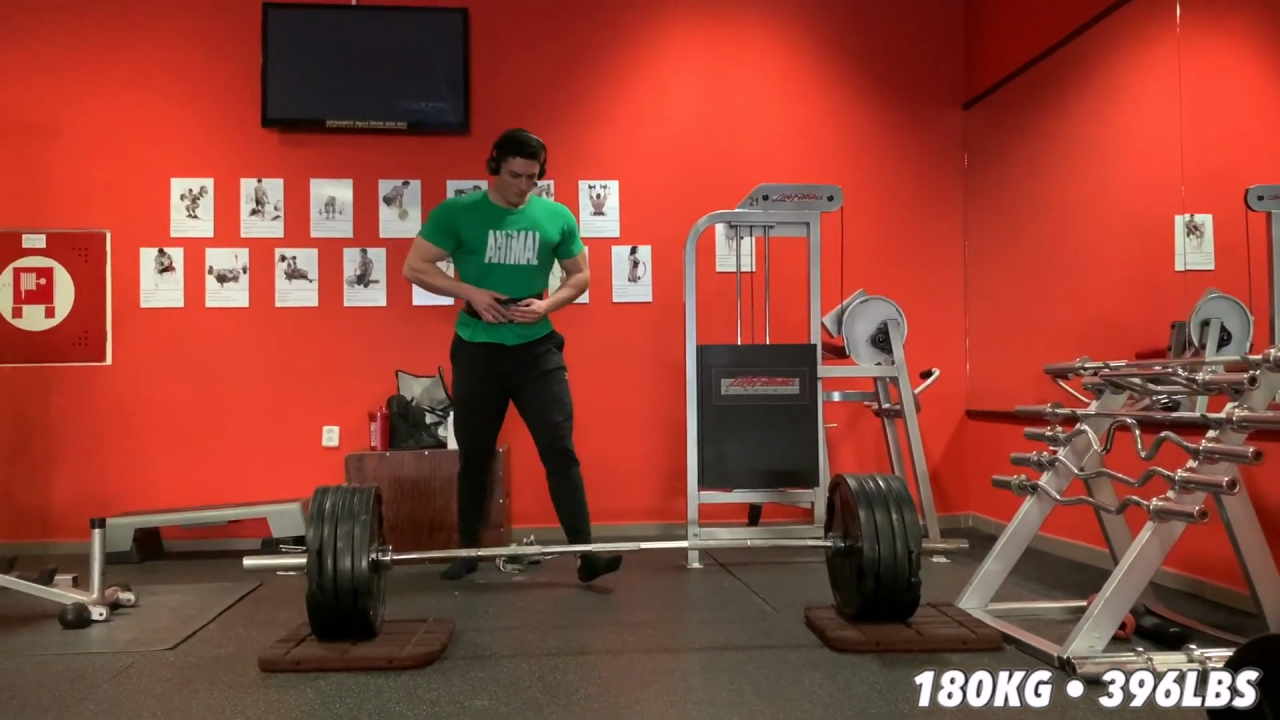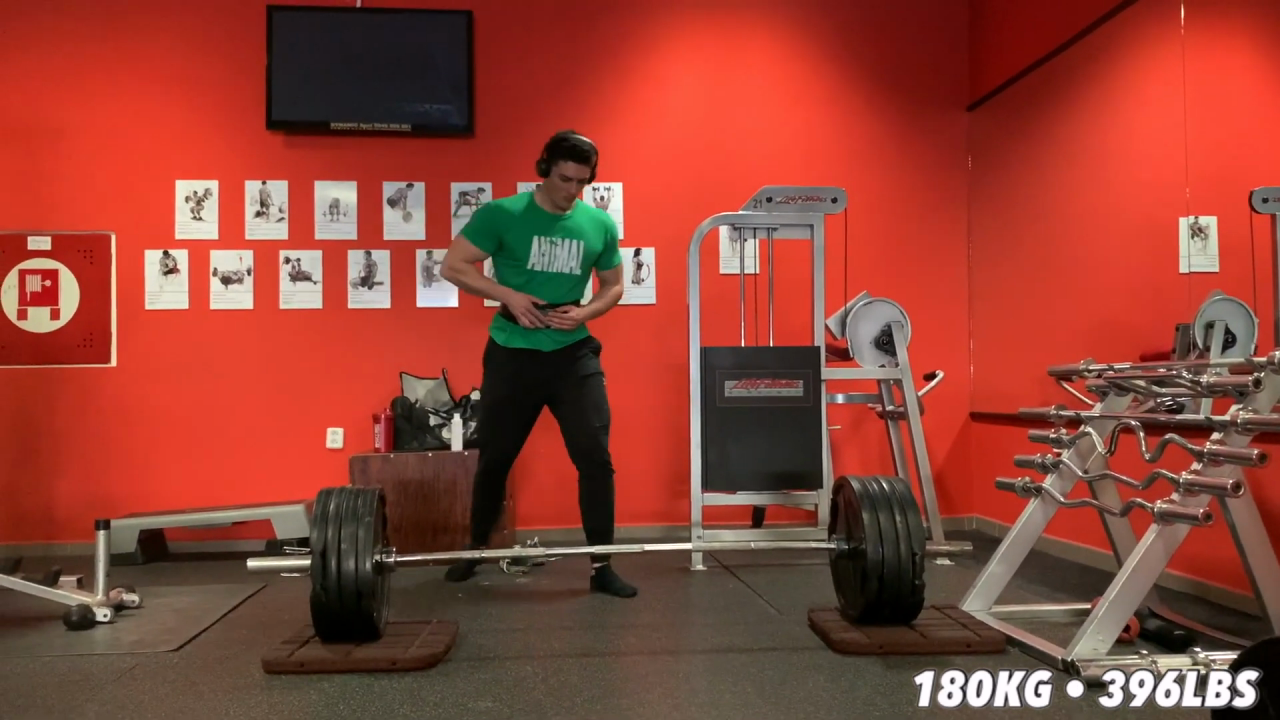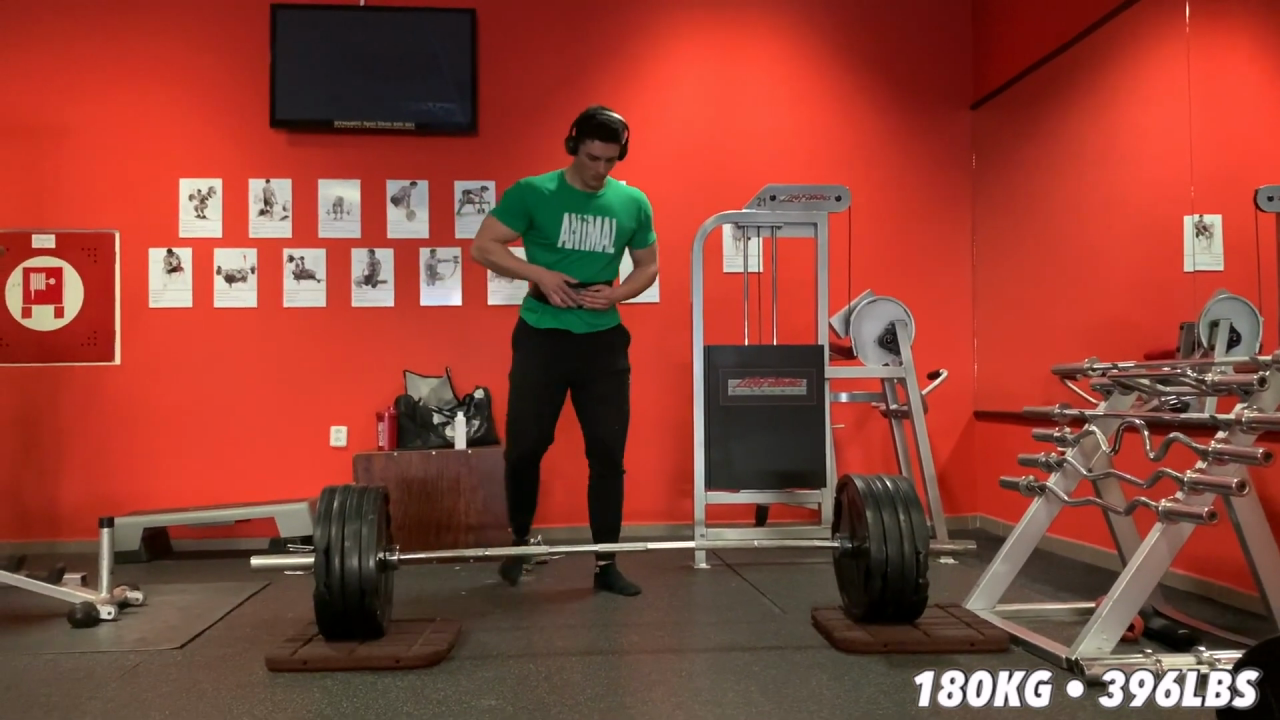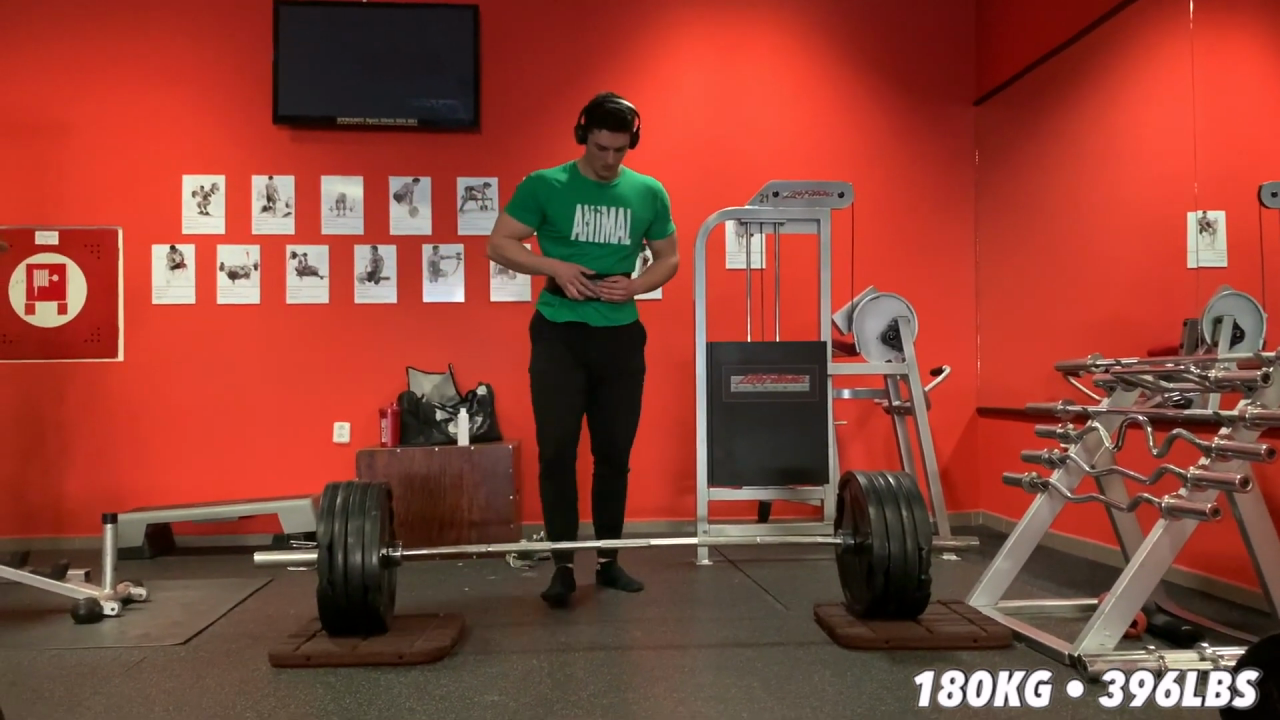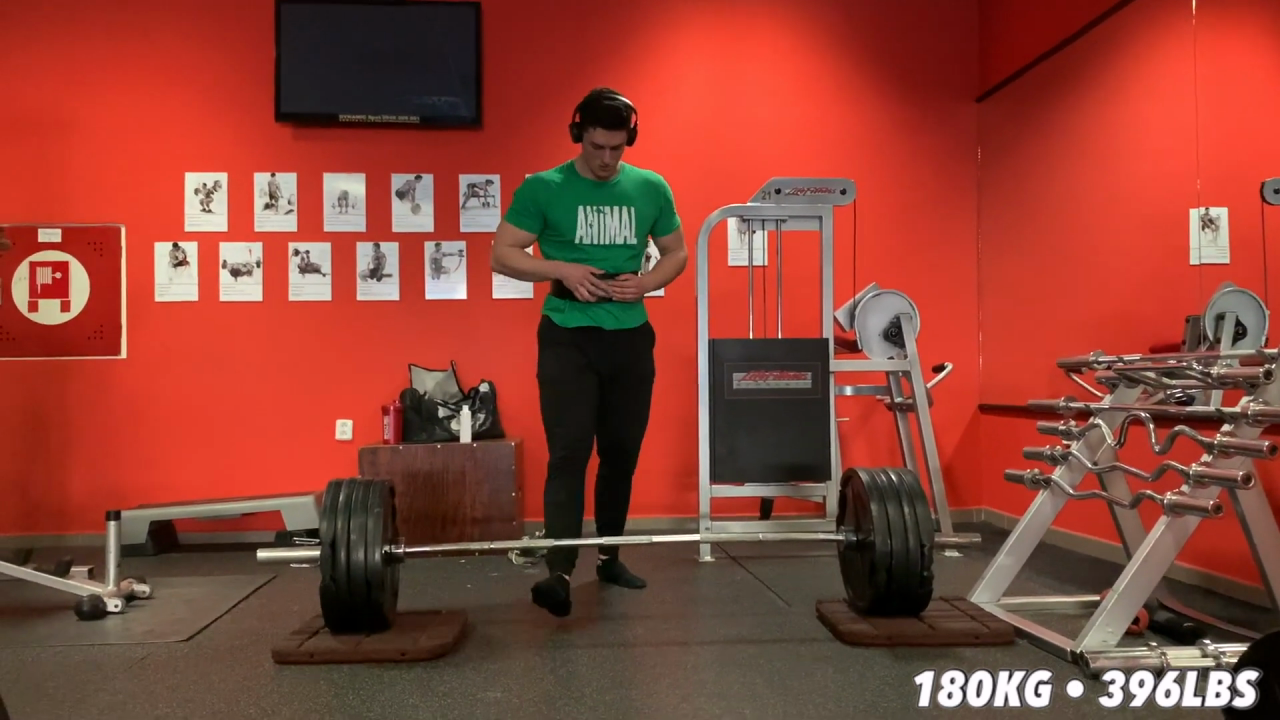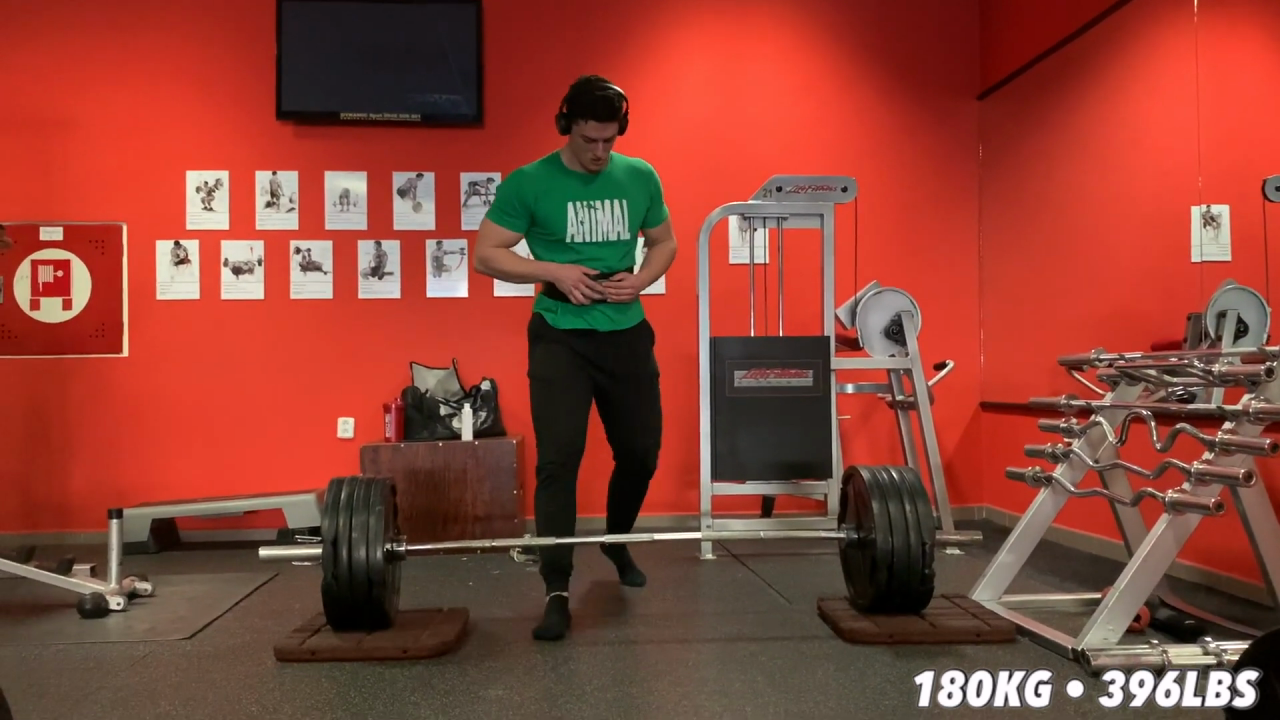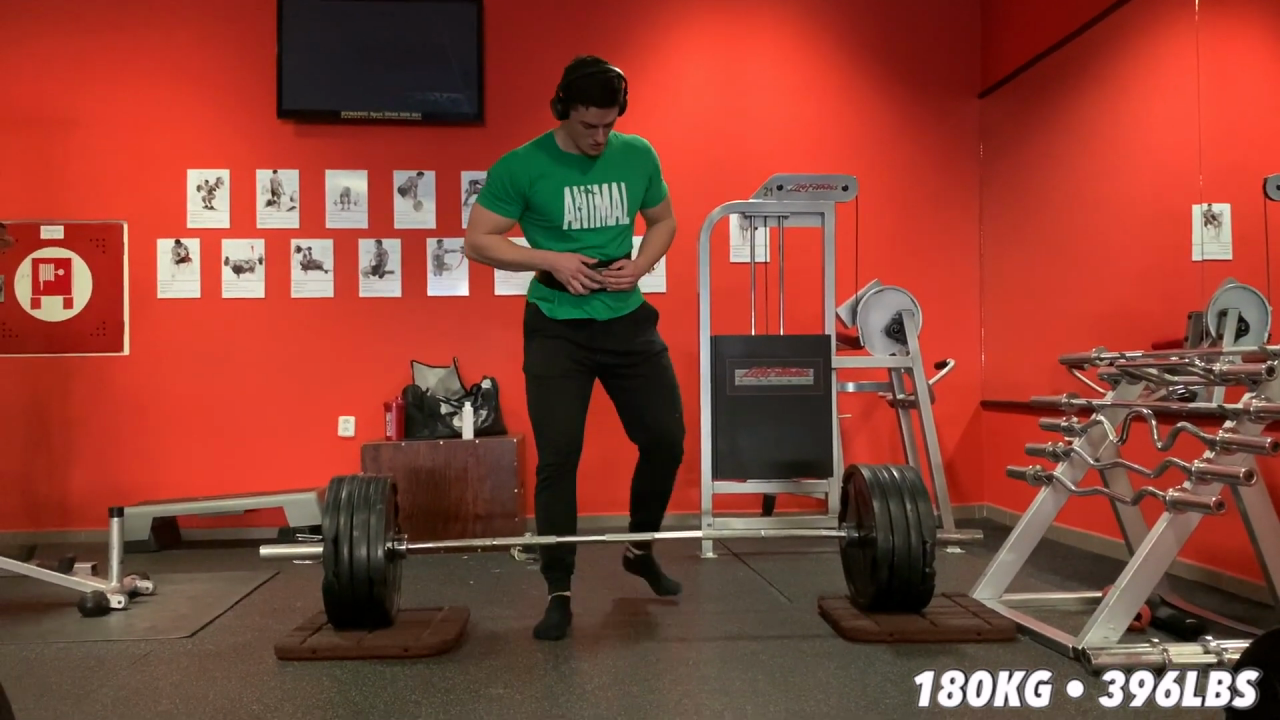
dt=0.2s
person 1, frame 1
left shoulder: (557, 216)
right shoulder: (456, 213)
left elbow: (581, 275)
right elbow: (414, 267)
left wrist: (548, 304)
right wrist: (471, 293)
left hip: (537, 348)
right hip: (477, 350)
left knee: (560, 450)
right knee: (474, 456)
left ankle: (586, 552)
right ankle: (468, 549)
person 1, frame 2
left shoulder: (599, 224)
right shoulder: (501, 214)
left elbow: (614, 285)
right elbow: (452, 265)
left wrist: (585, 312)
right wrist: (508, 295)
left hip: (573, 355)
right hip: (512, 354)
left knee: (595, 457)
right knee: (494, 460)
left ankle: (601, 566)
right ankle: (475, 549)
person 1, frame 3
left shoulder: (633, 203)
right shoulder: (532, 193)
left elbow: (649, 266)
right elbow: (483, 247)
left wrist: (617, 293)
right wrist: (539, 274)
left hip: (603, 341)
right hip: (541, 336)
left knee: (608, 455)
right knee: (525, 448)
left ankle: (605, 563)
right ankle: (518, 541)
person 1, frame 4
left shoulder: (649, 192)
right shoulder: (544, 185)
left elbow: (670, 258)
right elbow: (498, 244)
left wrist: (635, 285)
right wrist: (555, 266)
left hip: (620, 335)
right hip: (559, 332)
left knee: (614, 455)
right knee: (557, 449)
left ankle: (607, 560)
right ankle: (563, 563)
person 1, frame 5
left shoulder: (651, 187)
right shoulder: (542, 189)
left elbow: (677, 252)
right elbow: (501, 255)
left wrist: (645, 282)
right wrist: (561, 269)
left hip: (630, 336)
right hip: (568, 337)
left knee: (621, 456)
right knee: (569, 453)
left ankle: (609, 556)
right ankle: (559, 574)
person 1, frame 6
left shoulder: (640, 177)
right shoulder: (527, 183)
left elbow: (666, 243)
right elbow: (485, 255)
left wrist: (640, 279)
right wrist: (553, 271)
left hip: (627, 335)
right hip: (561, 338)
left knee: (640, 455)
right knee: (559, 459)
left ankle: (616, 539)
right ankle: (556, 593)
person 1, frame 7
left shoulder: (639, 156)
right shoulder: (520, 167)
left elbow: (664, 221)
right elbow: (478, 240)
left wrist: (640, 265)
right wrist: (551, 259)
left hip: (629, 322)
right hip: (558, 328)
left knee: (667, 440)
right knee: (559, 457)
left ankle: (641, 547)
right ankle: (559, 593)
